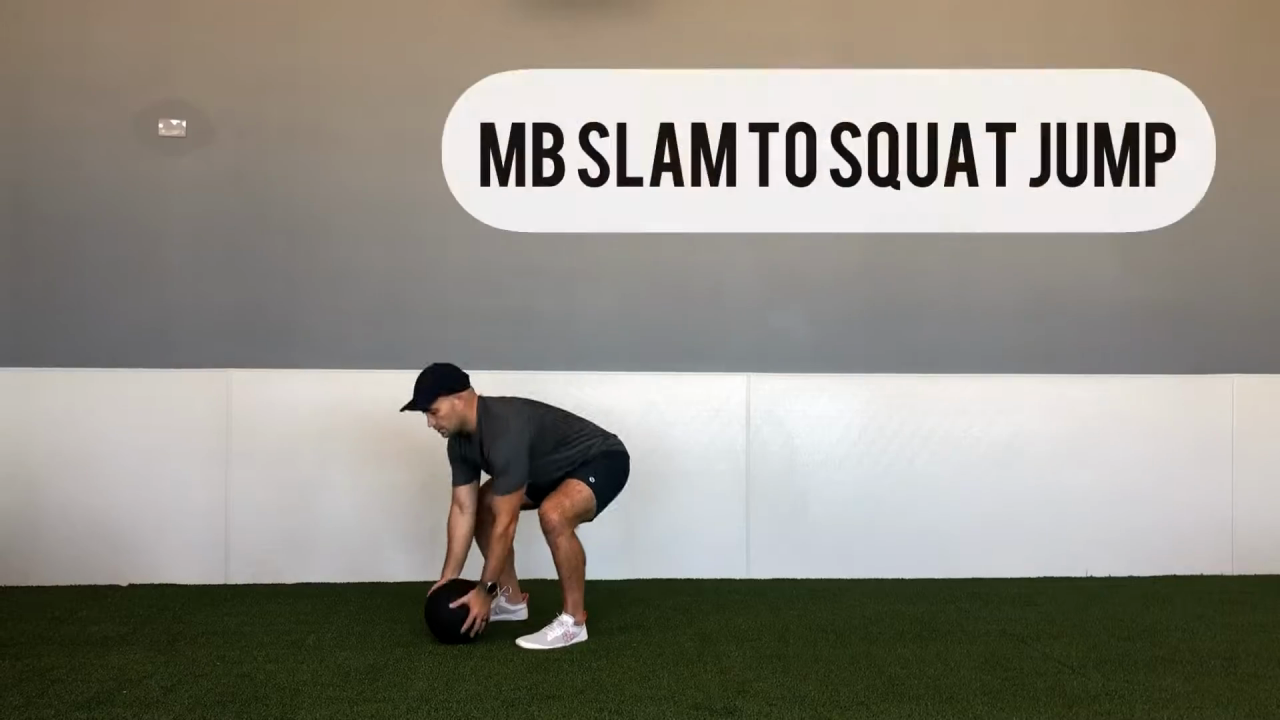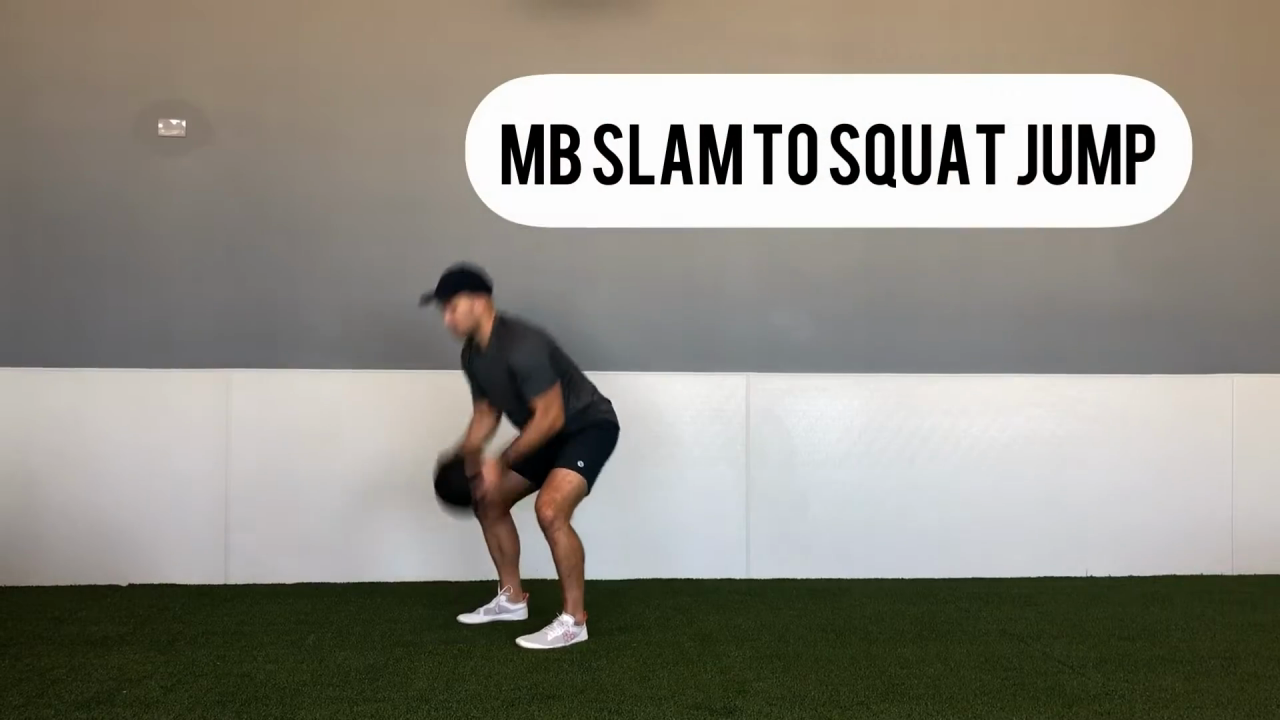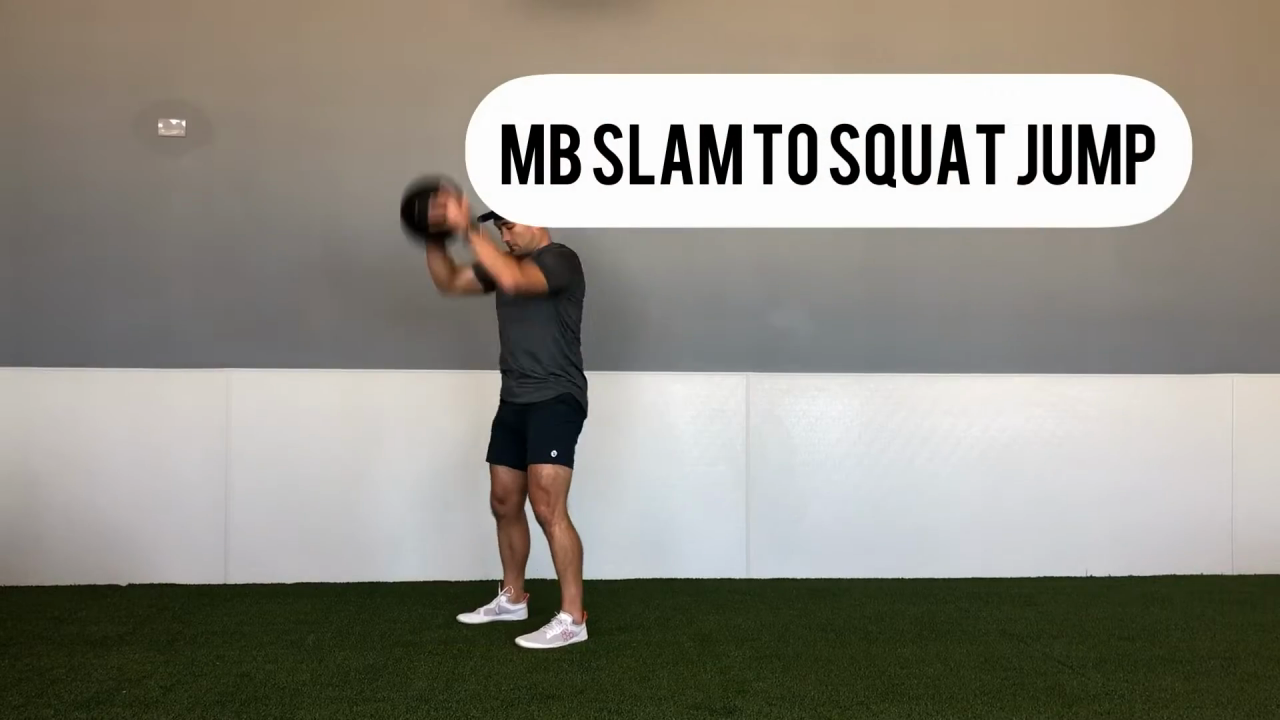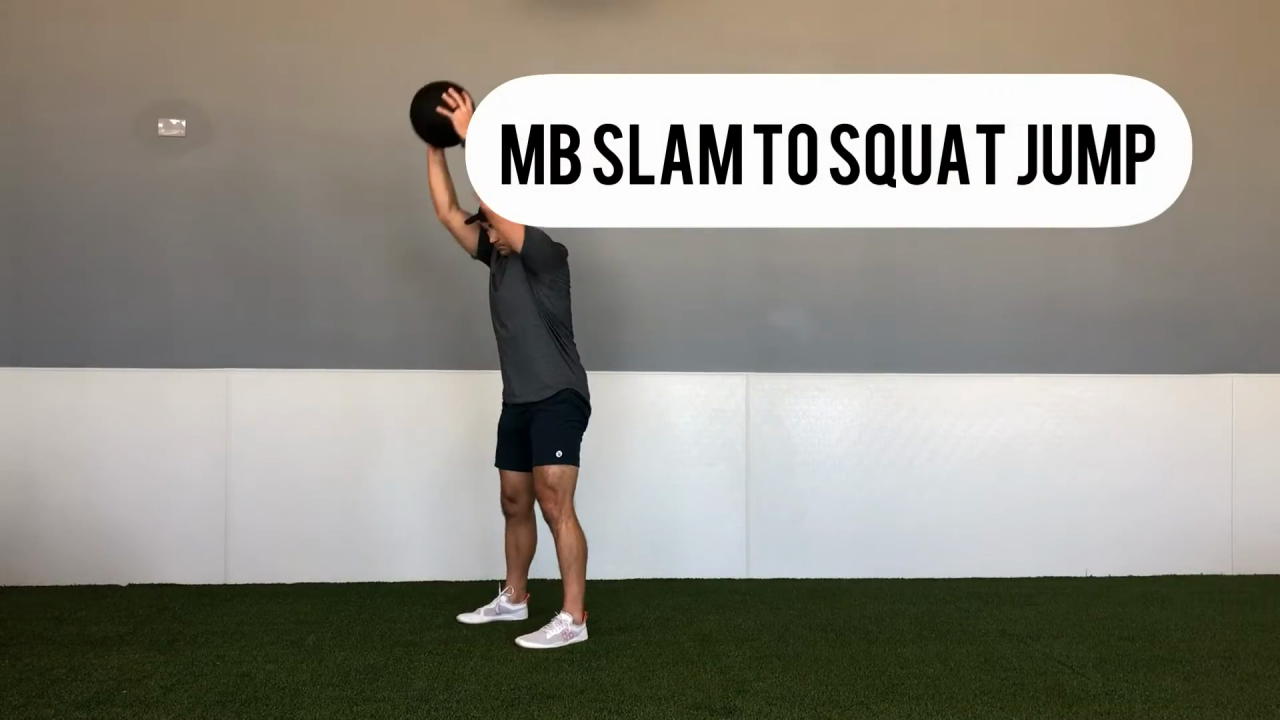
dt=0.3s
person 1, frame 1
left shoulder: (505, 434)
right shoulder: (460, 440)
left elbow: (505, 522)
right elbow: (463, 509)
left wrist: (484, 590)
right wrist: (449, 575)
left hip: (603, 461)
left knee: (554, 516)
right knee: (480, 509)
left ankle: (573, 621)
right ankle: (512, 600)
person 1, frame 2
left shoulder: (522, 345)
right shoulder: (473, 352)
left elbow: (551, 416)
right elbow: (487, 413)
left wrist: (502, 463)
right wrist: (464, 455)
left hip: (590, 427)
right hip: (549, 429)
left knee: (550, 510)
right knee: (488, 503)
left ankle: (574, 620)
right ankle: (512, 598)
person 1, frame 3
left shoulder: (562, 262)
right shoulder: (508, 268)
left elbow: (514, 279)
right elbow: (451, 284)
left wrist: (468, 230)
right wrist: (436, 241)
left hip: (555, 405)
right hip: (514, 404)
left knee: (548, 512)
right knee: (505, 508)
left ankle: (572, 620)
right ankle: (513, 599)
person 1, frame 4
left shoulder: (546, 256)
right shoulder: (498, 258)
left elbow: (494, 206)
right elbow: (449, 213)
left wrist: (470, 134)
right wrist: (436, 147)
left hip: (557, 399)
right hip: (518, 402)
left knee: (555, 507)
right knee: (514, 505)
left ankle: (573, 619)
right ankle: (513, 598)
